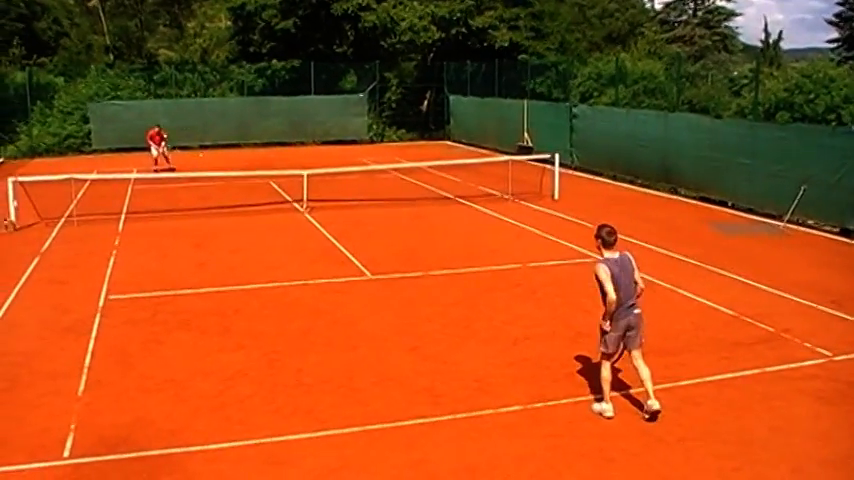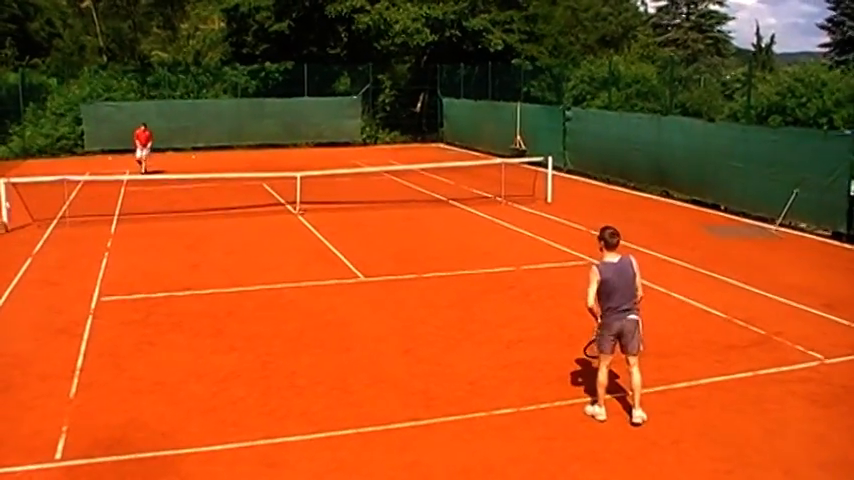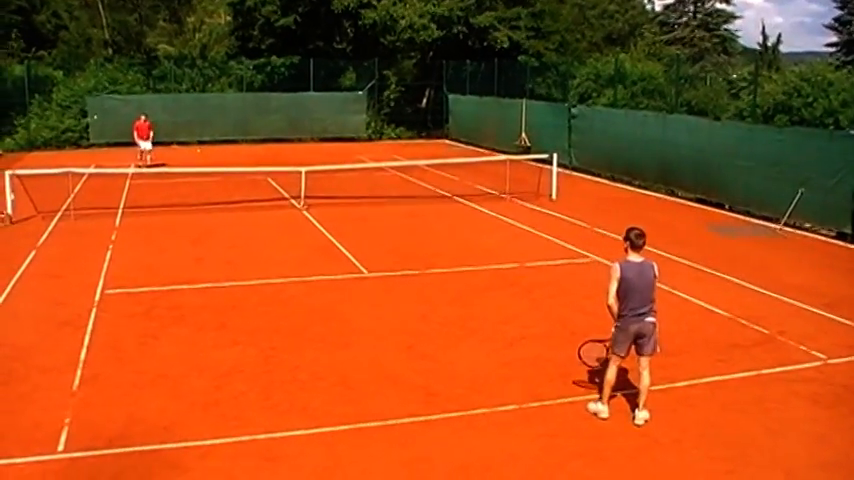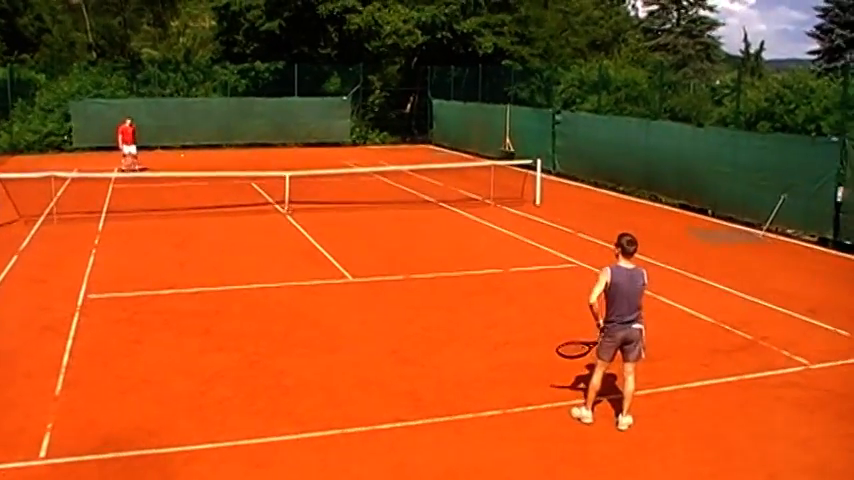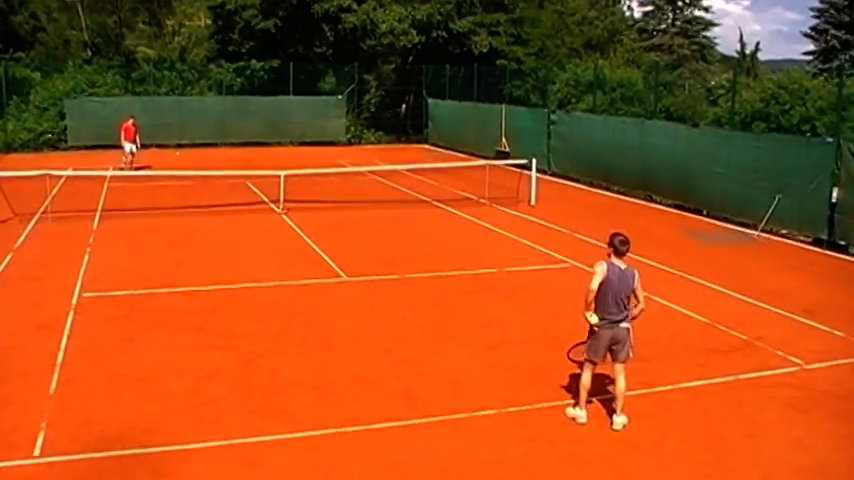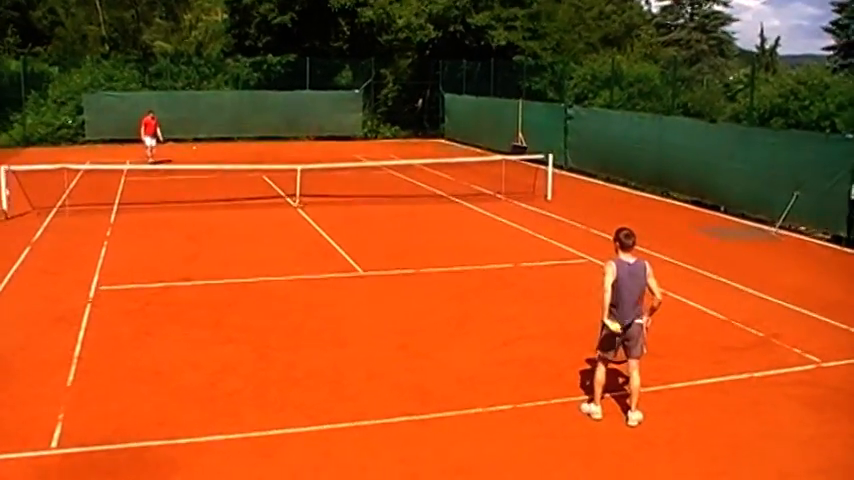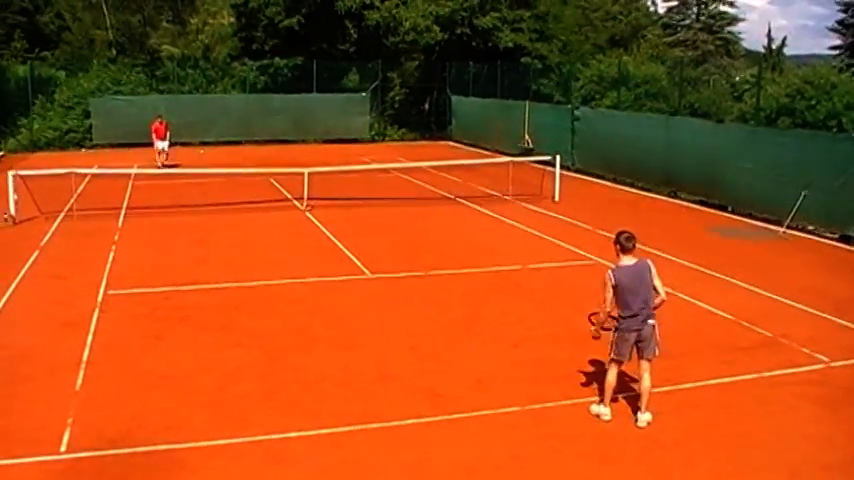
dt=0.4s
person 1, frame 1
left shoulder: (601, 266)
right shoulder: (627, 257)
left elbow: (611, 297)
right elbow: (641, 286)
left wrist: (605, 318)
left hip: (616, 320)
right hip: (634, 315)
left knee: (606, 362)
right knee: (638, 360)
left ankle: (606, 405)
right ankle: (652, 401)
person 1, frame 2
left shoulder: (597, 270)
right shoulder: (631, 261)
left elbow: (590, 303)
right elbow: (639, 293)
left wrist: (598, 318)
left hip: (609, 322)
right hip: (631, 320)
left knee: (603, 365)
right knee: (633, 366)
left ankle: (599, 408)
right ankle: (637, 411)
person 1, frame 3
left shoulder: (618, 267)
right shoulder: (653, 267)
left elbow: (611, 301)
right elbow: (650, 296)
left wrist: (618, 321)
left hip: (626, 323)
right hip: (648, 322)
left knee: (614, 364)
right knee: (644, 368)
left ankle: (603, 405)
right ankle: (641, 411)
person 1, frame 4
left shoulder: (608, 272)
right shoulder: (642, 275)
left elbow: (593, 301)
right elbow: (635, 301)
left wrist: (599, 321)
left hip: (613, 329)
right hip: (635, 329)
left knee: (599, 370)
right knee: (629, 374)
left ankle: (587, 410)
right ankle: (624, 417)
person 1, frame 5
left shoulder: (602, 266)
right shoulder: (633, 274)
left elbow: (593, 288)
right elbow: (640, 306)
left wrist: (587, 310)
left hip: (601, 328)
right hip: (622, 329)
left knee: (588, 368)
right knee: (620, 373)
left ankle: (580, 410)
right ankle: (619, 416)
person 1, frame 6
left shoulder: (612, 265)
right shoulder: (645, 266)
left elbow: (607, 289)
right elbow: (658, 297)
left wrist: (605, 316)
right wrist: (648, 316)
left hip: (614, 325)
right hip: (636, 325)
left knee: (602, 364)
right knee: (634, 369)
left ankle: (595, 406)
right ankle: (633, 412)
person 1, frame 7
left shoulder: (612, 274)
right shoulder: (648, 265)
left elbow: (607, 308)
right elbow: (662, 297)
left wrist: (597, 326)
left hip: (626, 328)
right hip: (647, 325)
left knee: (614, 367)
right knee: (645, 371)
left ankle: (605, 407)
right ankle: (643, 414)
